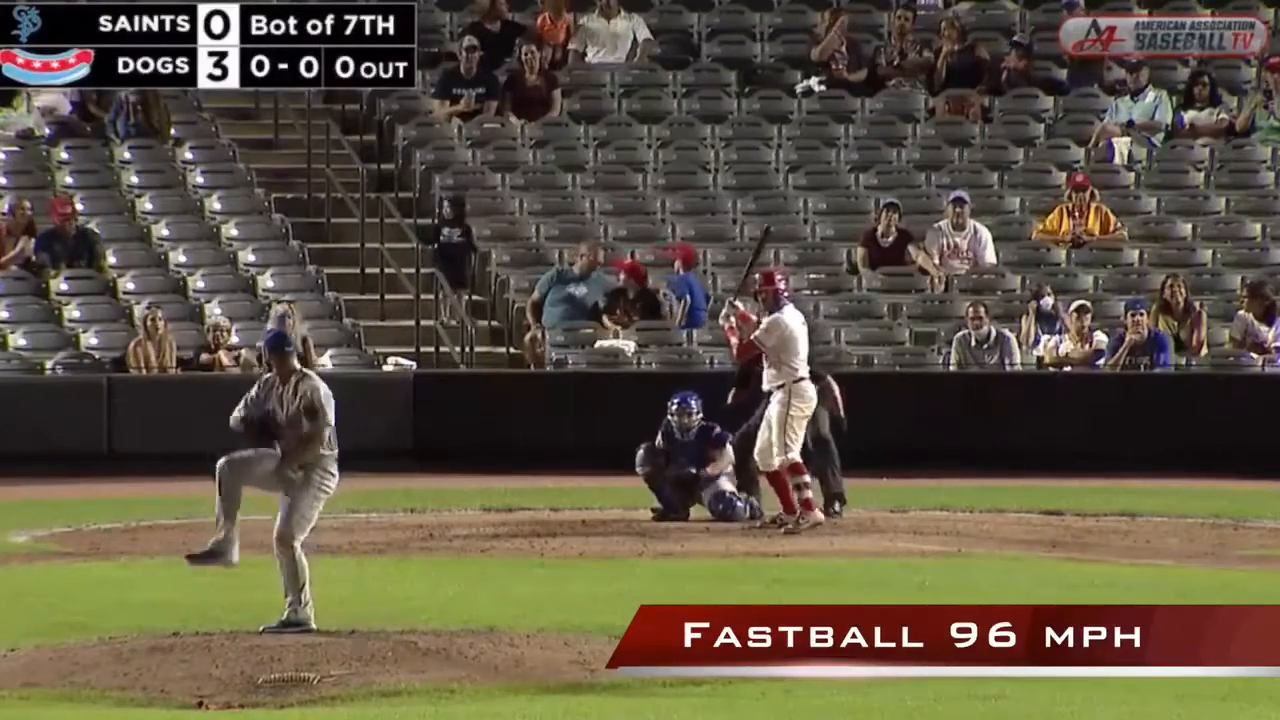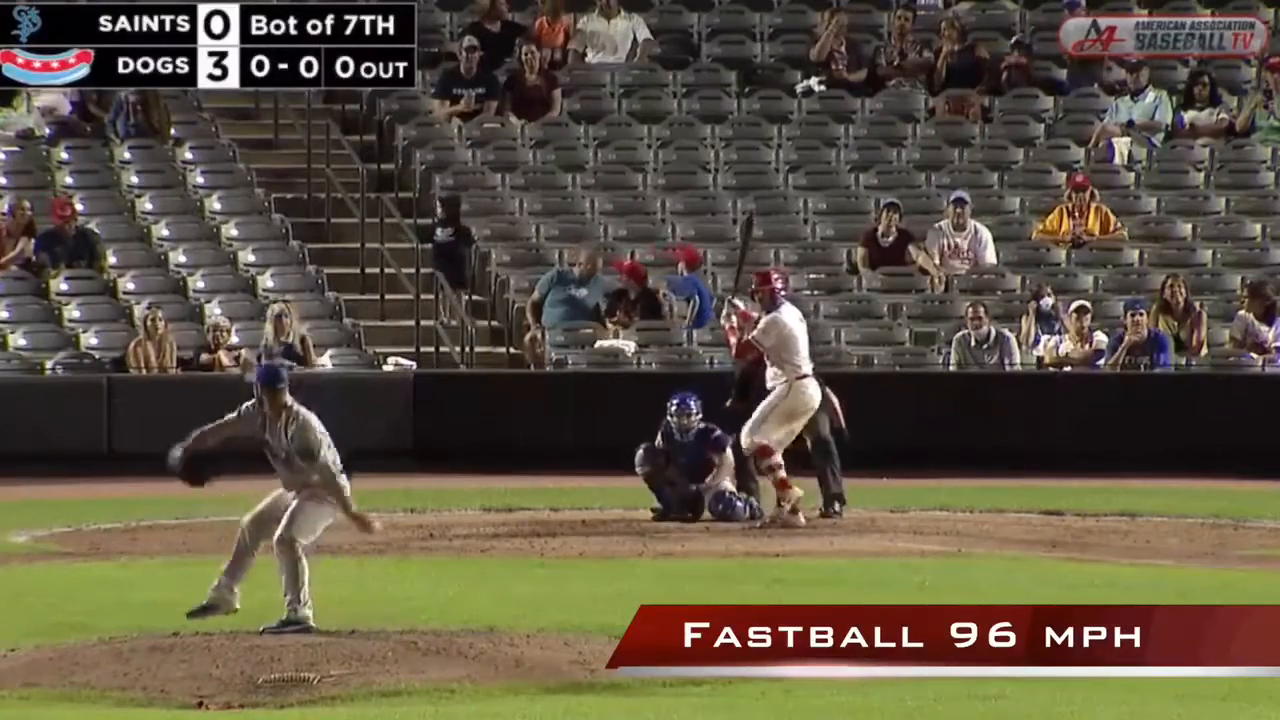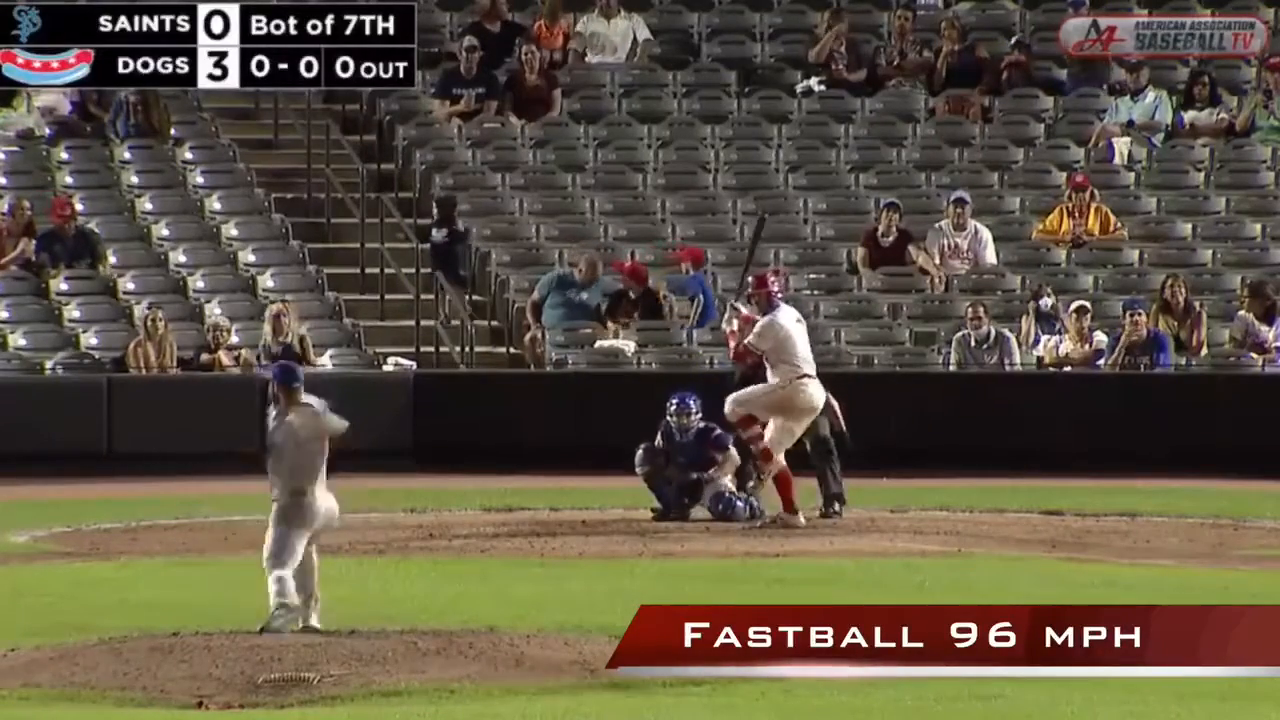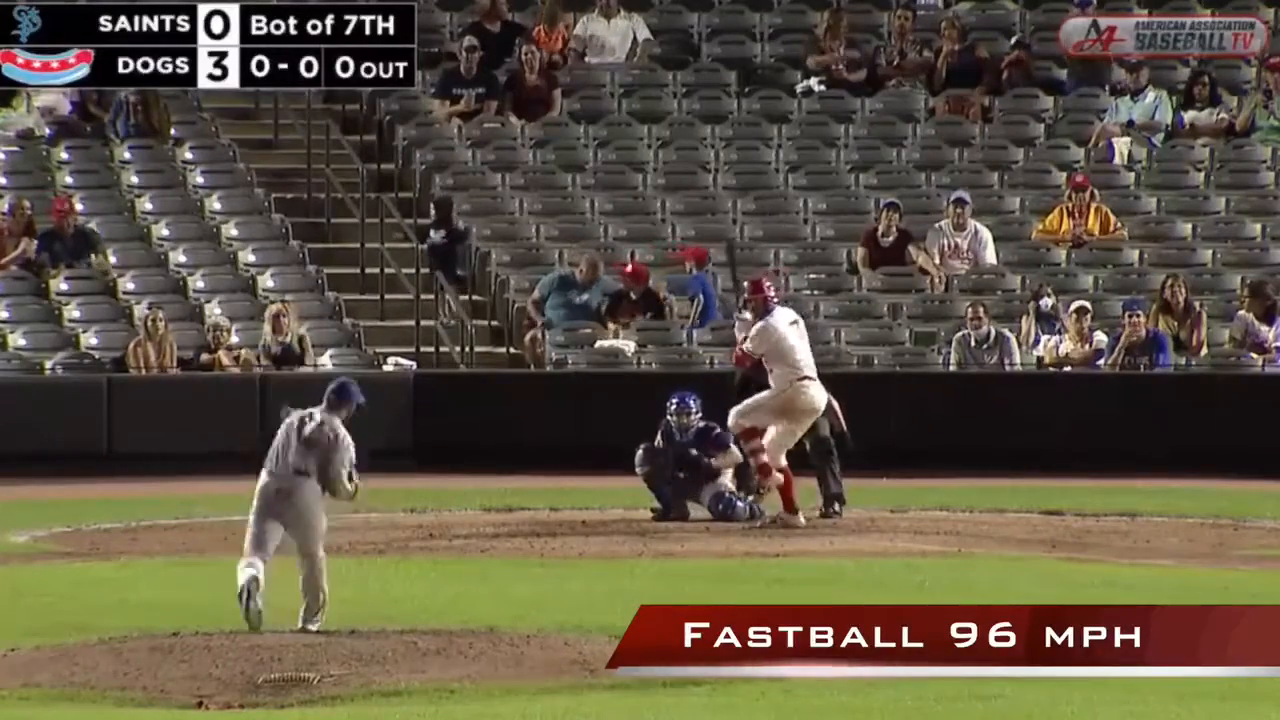
dt=0.2s
person 1, frame 1
left shoulder: (314, 391)
right shoulder: (267, 384)
left elbow: (314, 444)
right elbow: (237, 420)
left wrist: (276, 434)
right wrist: (251, 422)
left hip: (314, 472)
right hip: (285, 463)
left knee: (286, 538)
right knee: (228, 468)
left ankle: (299, 615)
right ankle: (224, 545)
person 1, frame 2
left shoulder: (303, 426)
right shoulder: (258, 410)
left elbow: (326, 476)
right elbow: (221, 429)
left wrist: (352, 514)
right wrist: (186, 448)
left hip: (324, 492)
right hip: (297, 489)
left knee: (286, 541)
right knee: (251, 527)
left ankle: (299, 615)
right ankle: (223, 597)
person 1, frame 3
left shoulder: (296, 421)
right shoulder: (310, 406)
left hip: (295, 507)
right hip: (318, 504)
left knee: (279, 563)
right knee: (302, 547)
left ankle: (285, 608)
right ankle: (306, 614)
person 1, frame 4
left shoulder: (297, 418)
right shoulder: (340, 435)
right elbow: (337, 488)
right wrist: (352, 490)
left hip: (270, 489)
right hip: (305, 496)
left knee: (254, 557)
right knee: (312, 558)
left ankle: (250, 584)
right ankle: (311, 619)
person 2, frame 1
left shoulder: (778, 320)
right shoulder: (791, 315)
left elbow: (741, 353)
right elbow: (761, 332)
left wrist: (729, 325)
right wrist: (741, 315)
left hip: (792, 393)
right hip: (787, 392)
left knee: (785, 454)
right knee: (765, 455)
left ankle: (809, 511)
right ankle: (790, 512)
person 2, frame 2
left shoulder: (776, 320)
right shoulder: (789, 313)
left elbow: (740, 353)
right elbow: (762, 327)
left wrist: (730, 324)
right wrist: (743, 313)
left hip: (794, 388)
right hip: (803, 388)
left knee: (752, 438)
right knee: (768, 445)
left ankle: (786, 491)
right ankle: (790, 510)
person 2, frame 3
left shoulder: (771, 323)
right shoulder: (790, 314)
left elbow: (739, 356)
left wrist: (731, 328)
right wrist: (744, 317)
left hip: (796, 389)
right hip: (811, 392)
left knee: (735, 406)
right knee: (773, 448)
left ankle: (766, 463)
right ankle: (791, 513)
person 2, frame 4
left shoulder: (764, 328)
right shoulder: (789, 314)
left elbow: (740, 360)
left wrist: (742, 334)
right wrist: (751, 323)
left hip: (798, 391)
right hip: (814, 394)
left knee: (739, 418)
right knee: (773, 449)
left ankle: (766, 475)
right ankle: (791, 513)
